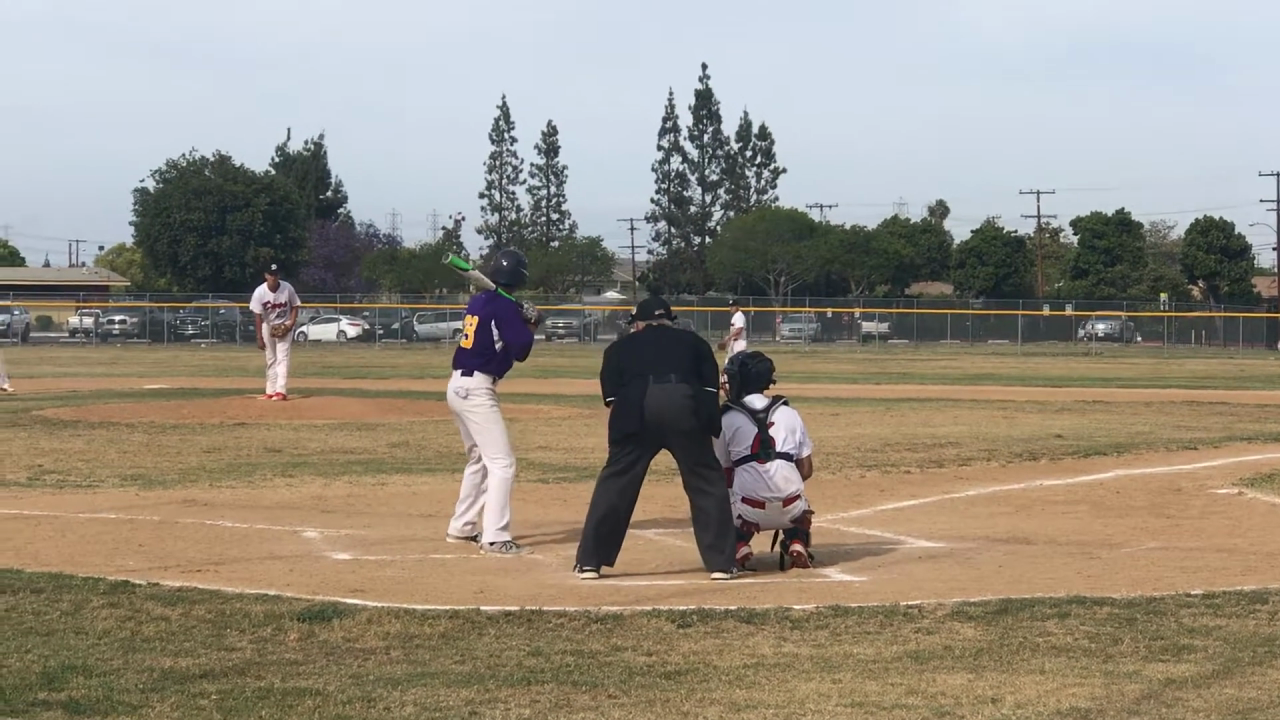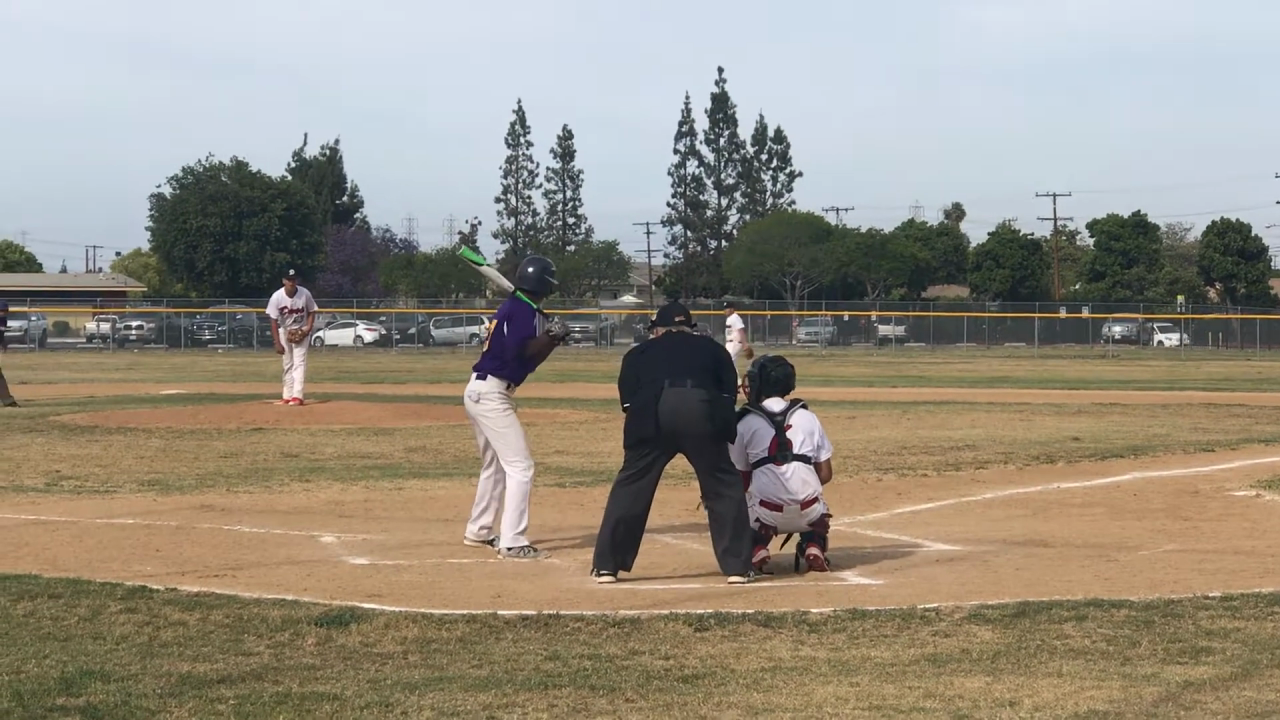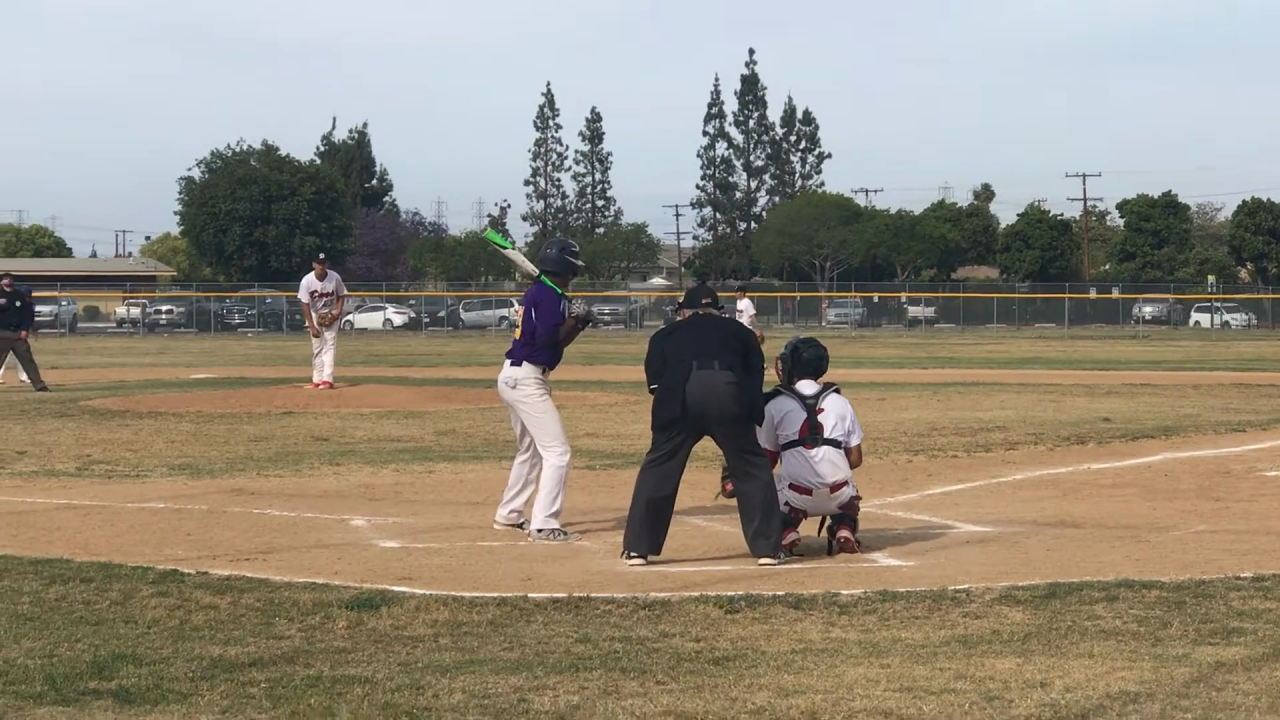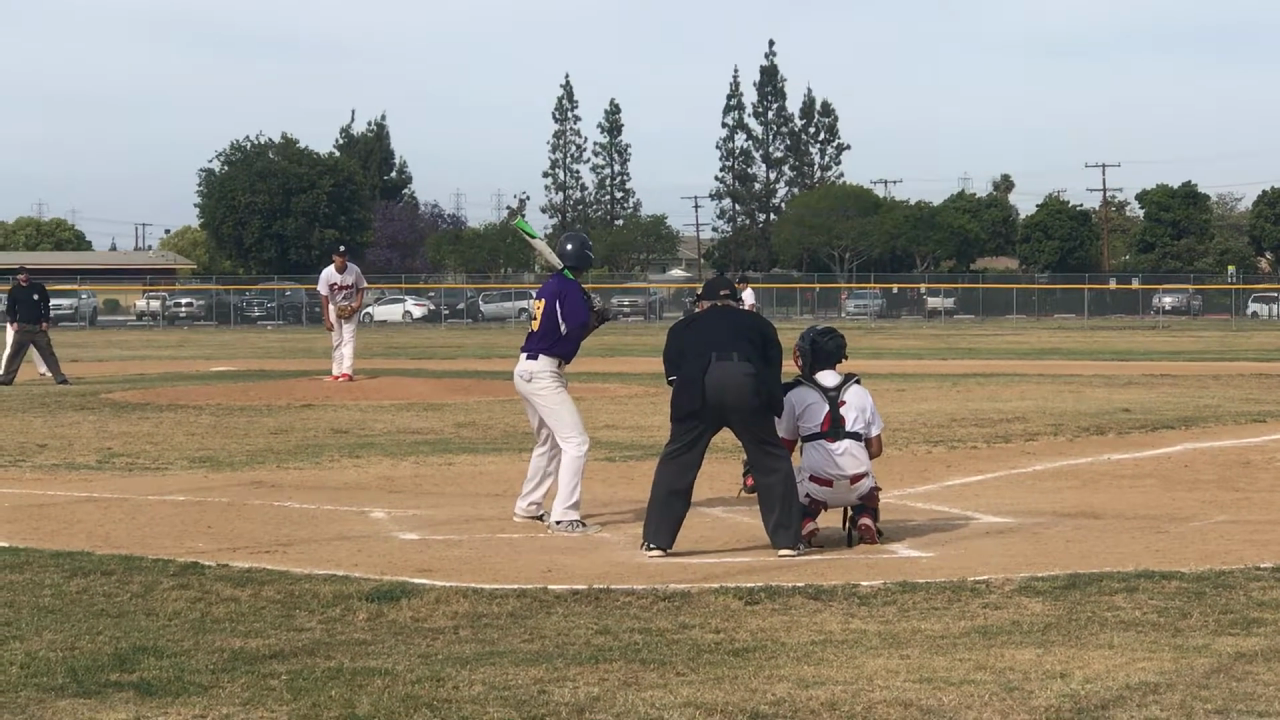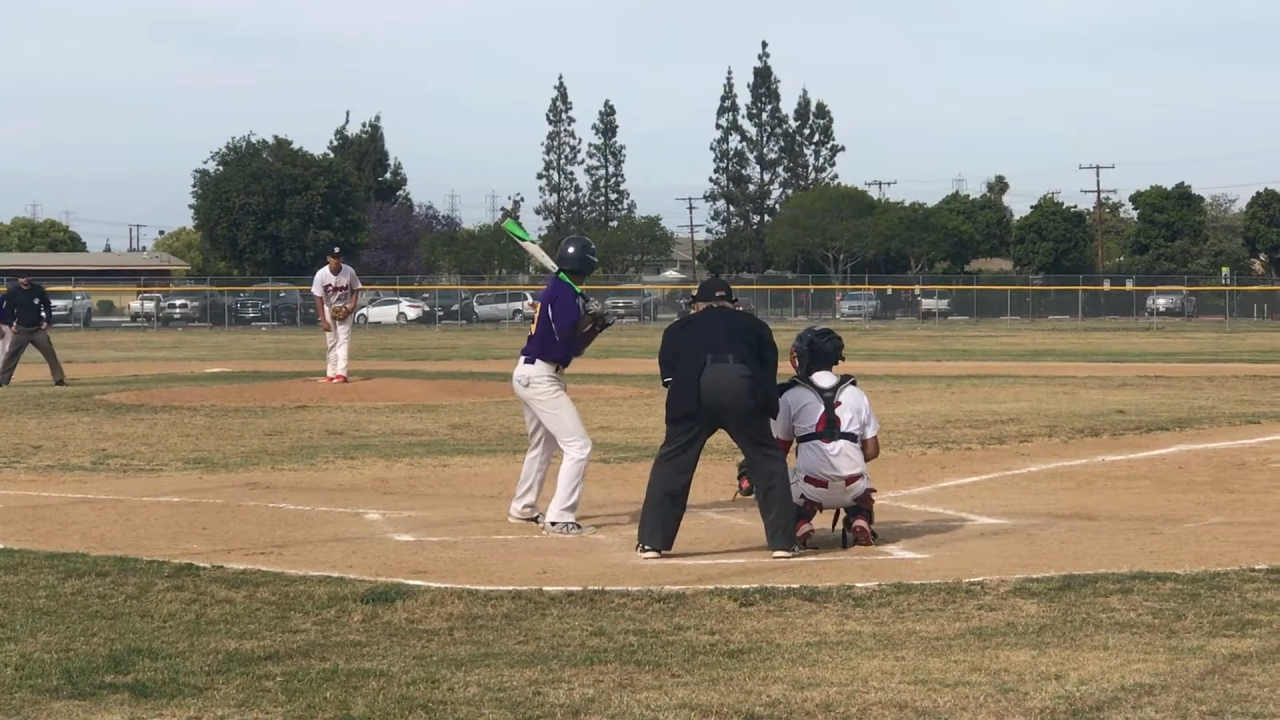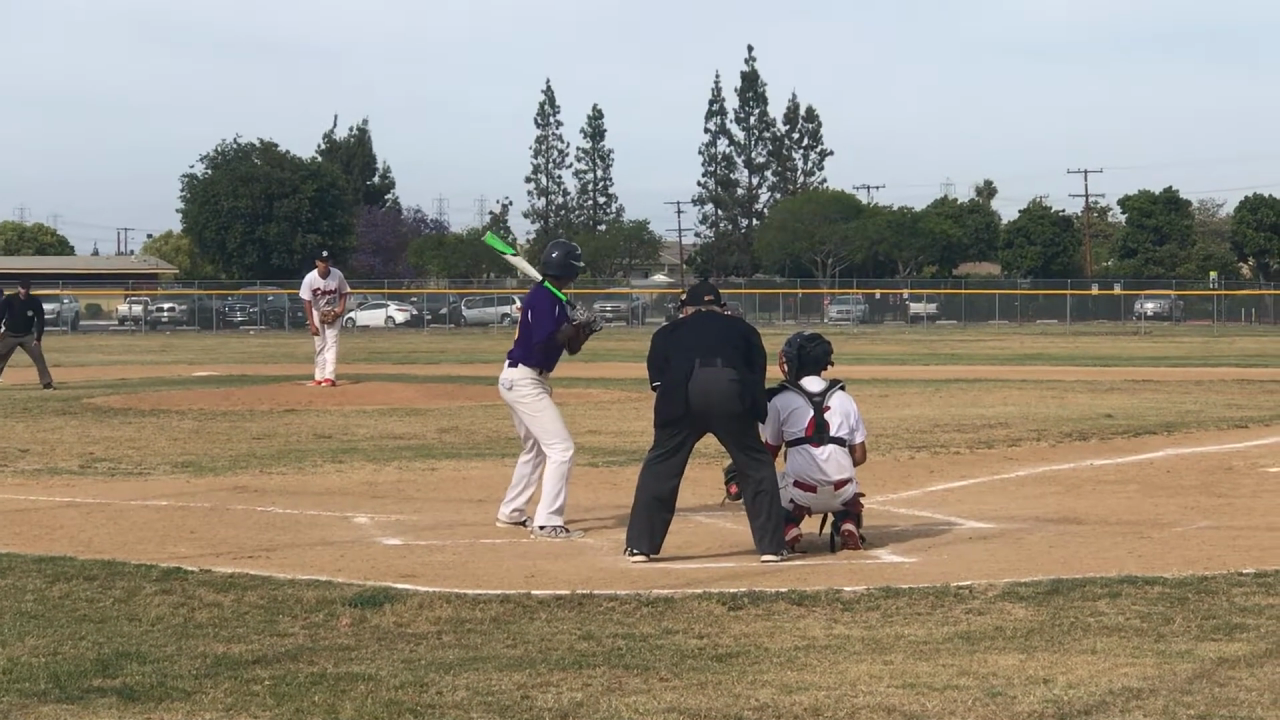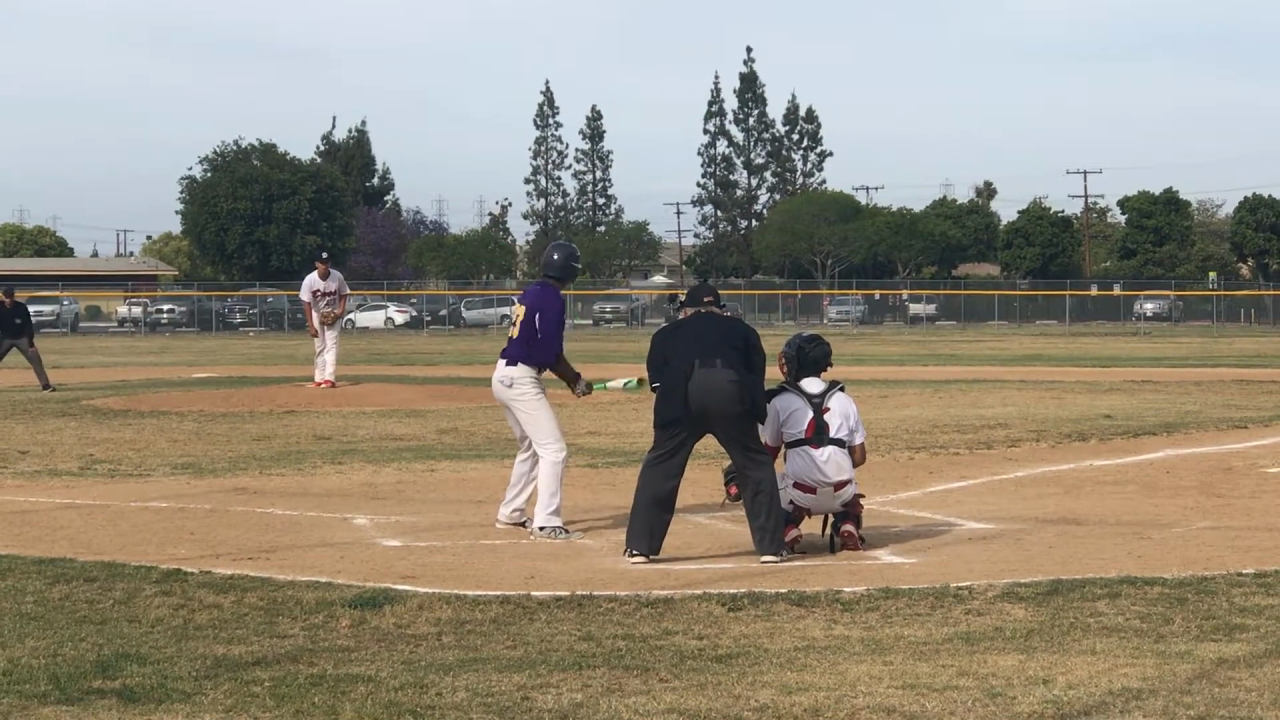
dt=0.4s
person 1, frame 1
left shoulder: (478, 301)
right shoulder: (505, 306)
right elbow: (520, 352)
left wrist: (521, 320)
right wrist: (531, 325)
left hip: (460, 386)
right hip: (477, 389)
left knee: (479, 460)
right knee: (502, 463)
left ankle: (461, 527)
right ankle: (495, 538)
person 1, frame 2
left shoulder: (512, 306)
right shoulder: (524, 310)
left elbow: (528, 361)
right elbow: (517, 351)
left wrist: (553, 341)
right wrist: (548, 336)
left hip: (479, 391)
right hip: (491, 394)
left knee: (494, 465)
right knee: (520, 467)
left ankle: (478, 531)
right ankle: (513, 543)
person 1, frame 3
left shoulder: (537, 292)
right shoulder: (549, 294)
left elbow: (556, 343)
right elbow: (548, 338)
left wrist: (579, 324)
right wrist: (573, 318)
left hip: (515, 377)
right hip: (526, 380)
left knee: (531, 450)
right knee: (557, 451)
left ankle: (508, 515)
right ankle: (544, 525)
person 1, frame 4
left shoulder: (549, 287)
right shoulder: (571, 288)
right elbow: (577, 330)
left wrist: (596, 320)
right wrist: (595, 314)
left hip: (529, 370)
right hip: (542, 373)
left knee: (549, 441)
right knee: (575, 442)
left ankle: (528, 507)
right ankle: (564, 517)
person 1, frame 5
left shoulder: (556, 289)
right shoulder: (564, 291)
left elbow: (575, 347)
right elbow: (567, 333)
left wrist: (598, 325)
right wrist: (590, 316)
left hip: (529, 374)
right hip: (541, 377)
left knee: (542, 445)
right knee: (578, 446)
left ankle: (523, 509)
right ankle: (559, 518)
person 1, frame 6
left shoulder: (551, 298)
right shoulder: (543, 297)
left elbow: (571, 347)
right elbow: (544, 342)
left wrist: (585, 329)
right wrist: (572, 325)
left hip: (519, 379)
right hip: (524, 381)
left knee: (534, 449)
right knee: (561, 449)
left ankle: (511, 513)
right ankle: (547, 522)
person 1, frame 7
left shoulder: (533, 292)
right shoulder: (552, 300)
right elbow: (550, 355)
left wrist: (573, 377)
right wrist: (574, 381)
left hip: (506, 375)
right hip: (521, 379)
left knee: (531, 448)
right knee: (553, 449)
left ankle: (510, 513)
right ankle: (546, 524)
person 2, frame 1
left shoulder: (619, 347)
right shoulder: (693, 341)
left elbow: (614, 401)
right elbow: (710, 390)
left wrist: (620, 449)
left hip: (636, 406)
right hip: (686, 402)
left knee: (615, 481)
right knee: (708, 481)
left ankle: (589, 561)
right ankle: (721, 563)
person 2, frame 2
left shoulder: (638, 353)
right shoulder: (713, 348)
left elbow: (630, 405)
right elbow: (728, 397)
left wrist: (642, 449)
right wrist: (711, 447)
left hip: (652, 411)
right hip: (701, 408)
left knee: (630, 485)
right knee: (725, 485)
left ankle: (606, 566)
right ankle: (737, 566)
person 2, frame 3
left shoulder: (665, 335)
right shoulder: (739, 331)
left elbow: (656, 384)
right elbow: (755, 378)
left wrist: (667, 420)
right wrist: (745, 420)
left hip: (680, 395)
right hip: (729, 391)
left knee: (658, 468)
right knee: (753, 468)
left ankle: (637, 548)
right ankle: (767, 549)
person 2, frame 4
left shoulder: (683, 326)
right shoulder: (758, 322)
left elbow: (673, 372)
right elbow: (774, 367)
left wrist: (687, 404)
right wrist: (770, 402)
left hip: (698, 387)
right hip: (747, 383)
left knee: (676, 460)
right knee: (773, 460)
left ankle: (656, 540)
right ankle: (787, 540)
person 2, frame 5
left shoulder: (678, 328)
right shoulder: (754, 324)
left elbow: (669, 374)
right elbow: (769, 369)
right wrist: (765, 405)
left hip: (694, 389)
right hip: (743, 385)
left knee: (671, 462)
right knee: (769, 461)
left ankle: (652, 542)
right ankle: (782, 542)
person 2, frame 6
left shoulder: (667, 332)
right shoulder: (742, 328)
left elbow: (657, 378)
right elbow: (758, 373)
right wrist: (755, 410)
left hip: (682, 394)
right hip: (731, 390)
left knee: (659, 466)
right knee: (757, 465)
left ankle: (640, 546)
right ankle: (771, 546)
person 2, frame 7
left shoulder: (666, 333)
right shoulder: (741, 329)
left elbow: (657, 379)
right elbow: (757, 374)
right wrist: (754, 411)
left hip: (682, 394)
right hip: (731, 390)
left knee: (659, 466)
right knee: (756, 465)
left ankle: (639, 547)
right ankle: (770, 547)
person 3, frame 1
left shoulder: (727, 420)
right shoulder: (790, 414)
left elbow: (724, 477)
right elbow: (806, 470)
left hip: (749, 512)
right hip: (790, 511)
left ankle: (737, 546)
right ankle: (797, 545)
person 3, frame 2
left shoulder: (745, 423)
right shoulder: (809, 417)
left elbow: (741, 482)
right elbow: (825, 474)
left hip: (766, 515)
right hip: (809, 514)
left ankle: (756, 550)
right ankle: (814, 548)
person 3, frame 3
left shoulder: (775, 405)
right shoulder: (841, 402)
left elbow: (767, 461)
right elbow: (855, 459)
left hip: (797, 499)
right hip: (838, 497)
left ankle: (785, 532)
right ankle: (845, 531)
person 3, frame 4
left shoulder: (796, 395)
right shoulder: (860, 392)
left elbow: (784, 450)
right elbow: (875, 449)
left hip: (817, 489)
right hip: (859, 488)
left ankle: (804, 522)
right ankle: (865, 519)
person 3, frame 5
left shoulder: (791, 396)
right shoulder: (856, 394)
left elbow: (778, 450)
right elbow: (871, 451)
left hip: (811, 490)
right hip: (852, 489)
left ankle: (798, 524)
right ankle: (860, 522)
person 3, frame 6
left shoulder: (780, 400)
right shoulder: (844, 399)
left elbow: (768, 455)
right elbow: (859, 456)
left hip: (800, 494)
right hip: (841, 494)
left ankle: (787, 529)
right ankle: (849, 527)
person 3, frame 7
left shoulder: (779, 401)
right shoulder: (844, 400)
left elbow: (769, 454)
right elbow: (859, 457)
left hip: (800, 495)
right hip: (841, 495)
left ankle: (789, 530)
right ankle: (848, 529)
